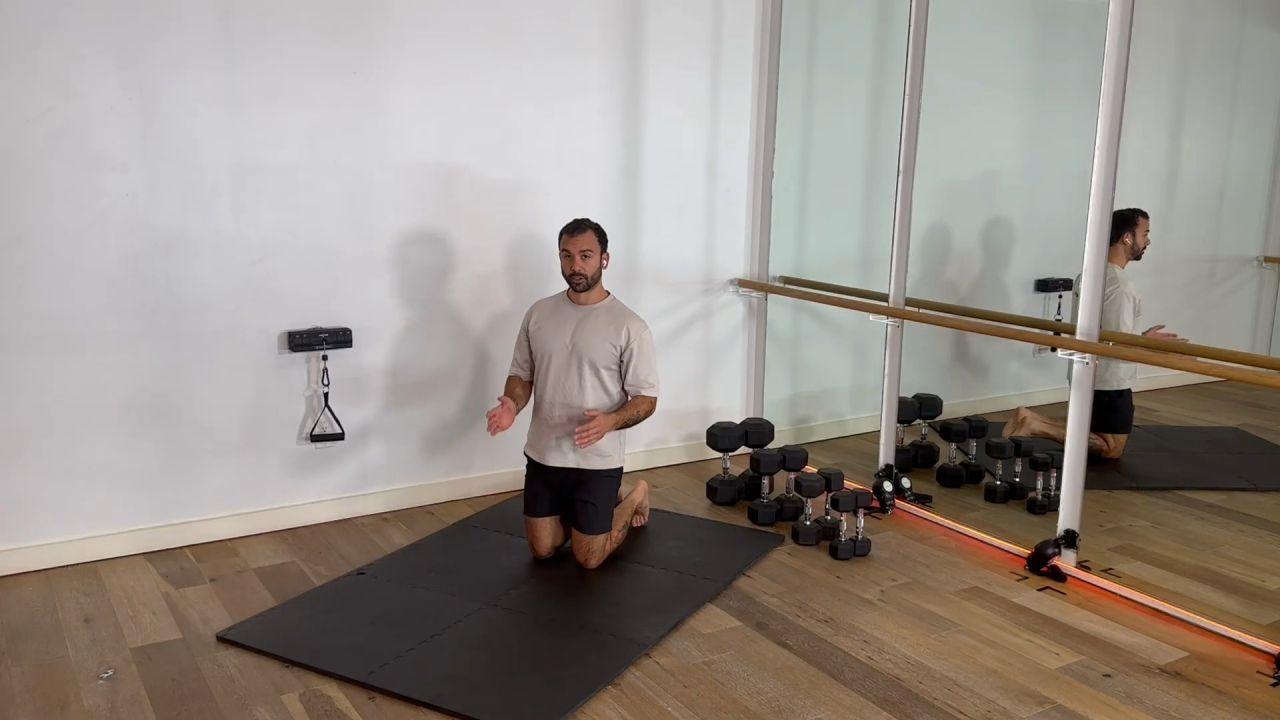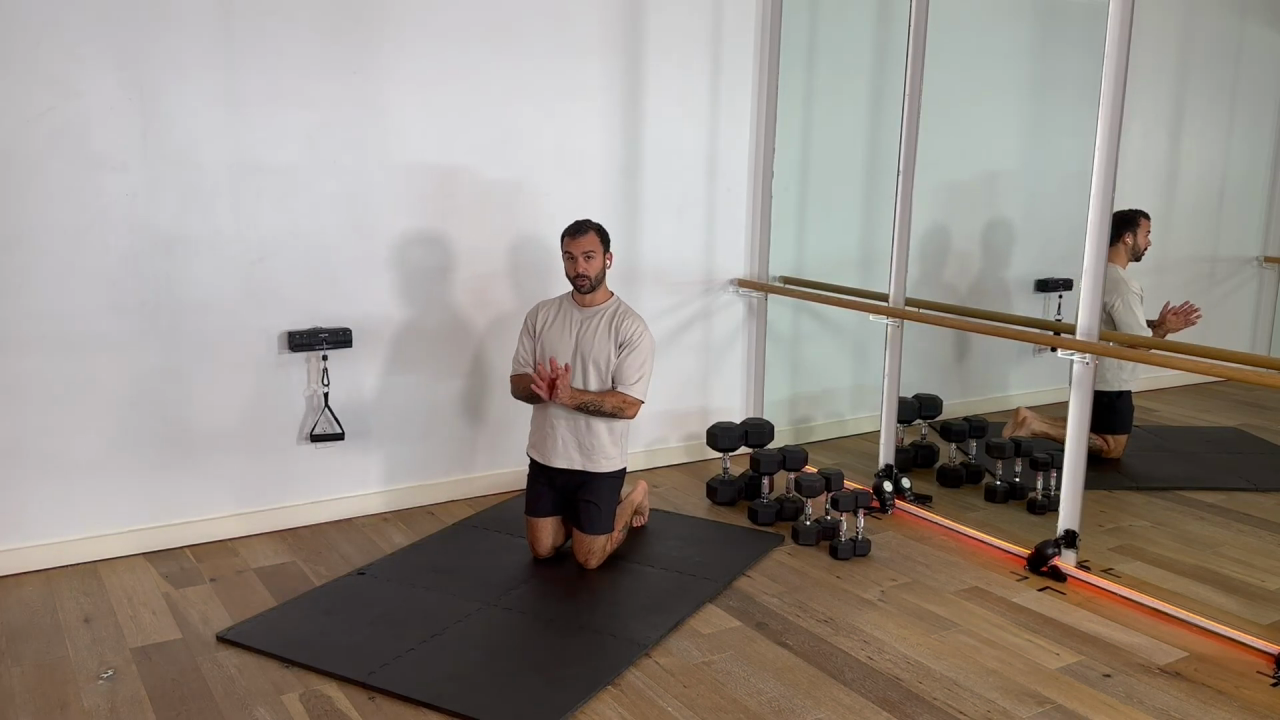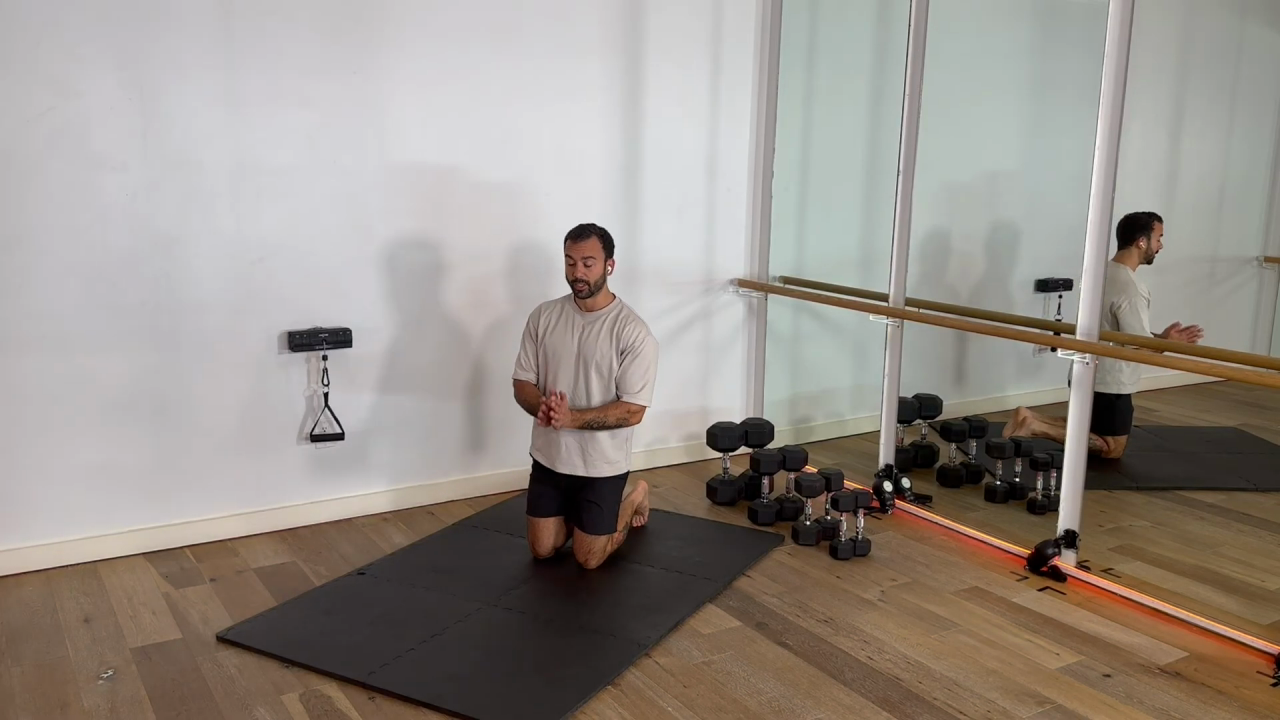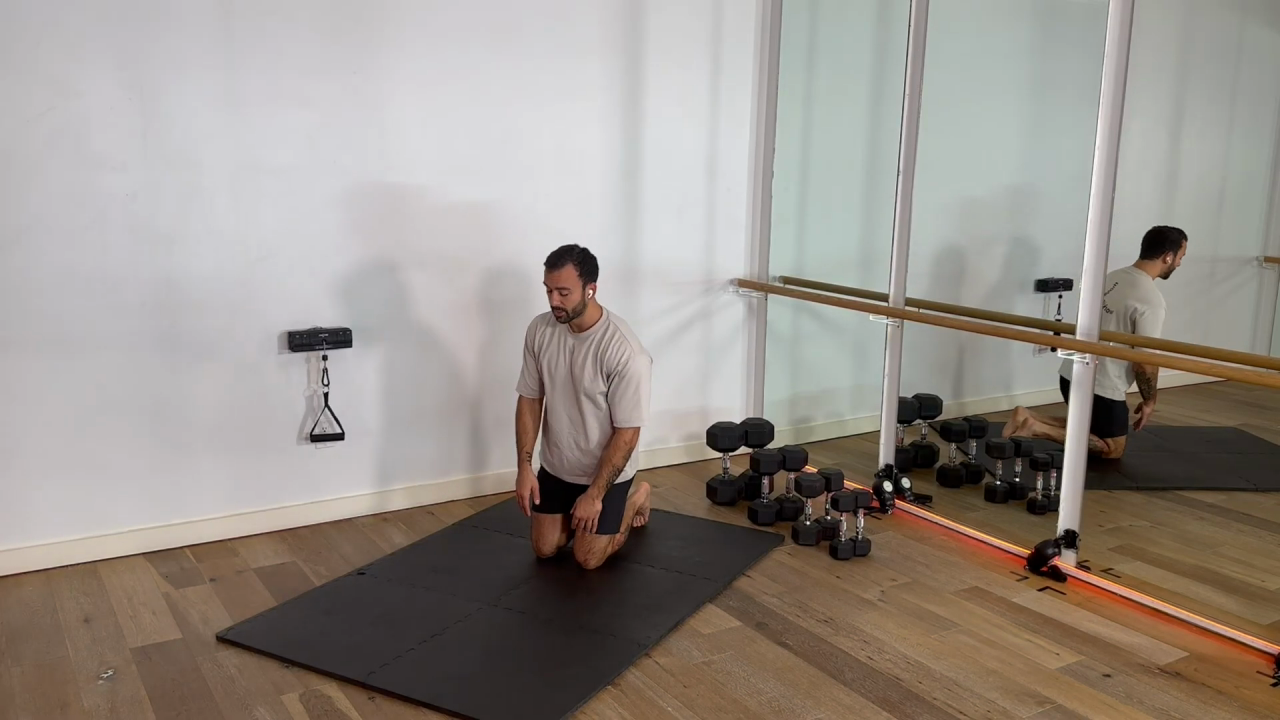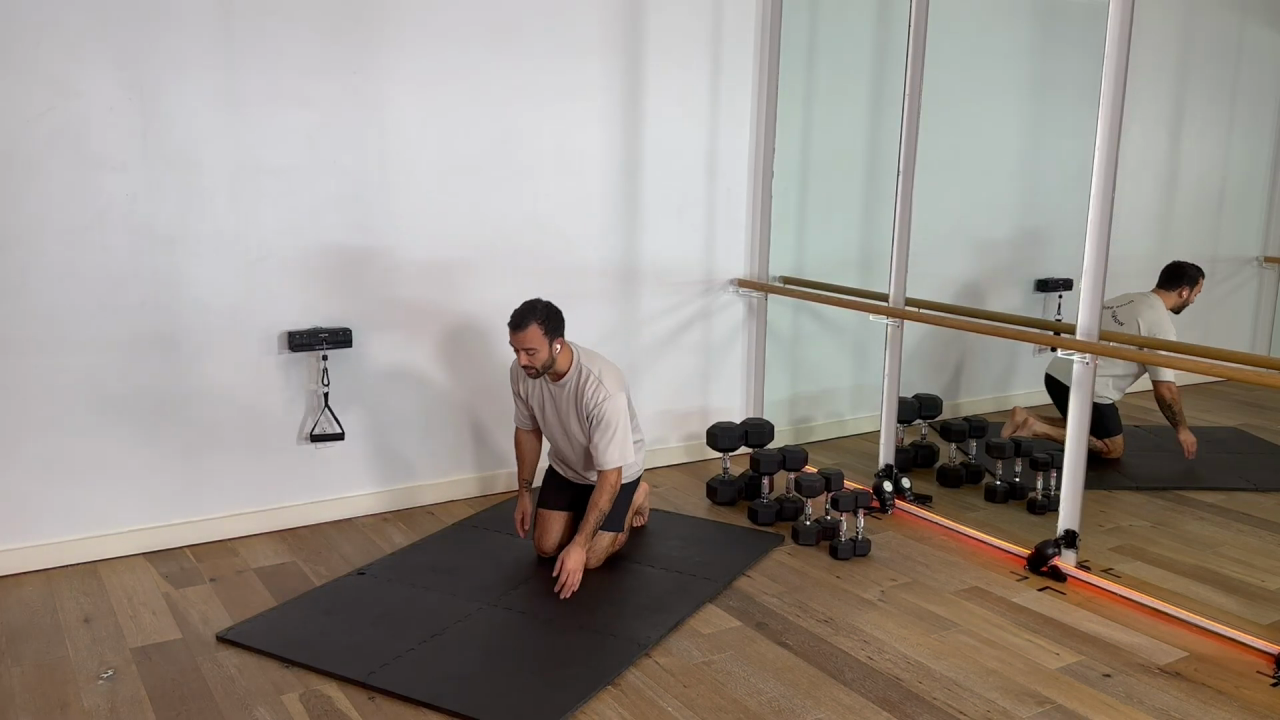
dt=0.3s
person 1, frame 1
left shoulder: (629, 326)
right shoulder: (538, 313)
left elbow: (646, 401)
right elbow: (521, 375)
left wrist: (609, 422)
right wrist: (511, 405)
left hip: (597, 461)
right hip: (543, 455)
left knee: (588, 558)
right knee: (542, 549)
left ankle: (634, 499)
right ankle: (605, 504)
person 1, frame 2
left shoulder: (630, 327)
right shoulder: (542, 314)
left elbow: (628, 405)
right elbow: (518, 380)
left wrist: (568, 395)
right wrist: (541, 388)
left hip: (599, 462)
right hip: (546, 455)
left knee: (589, 558)
right knee: (543, 550)
left ankle: (634, 497)
right ankle: (579, 512)
person 1, frame 3
left shoulder: (634, 333)
right shoulder: (543, 315)
left elbow: (632, 410)
right elbow: (522, 382)
left wrist: (573, 417)
right wrist: (542, 408)
left hip: (600, 465)
right hip: (552, 457)
left knee: (588, 558)
right knee: (542, 550)
left ankle: (634, 499)
right ankle: (577, 512)
person 1, frame 4
left shoulder: (625, 352)
right shoulder: (539, 330)
left elbow: (627, 433)
right elbow: (529, 400)
left wrist: (595, 495)
right wrist: (524, 467)
left hip: (604, 471)
right hip: (555, 466)
left knee: (588, 559)
right knee: (545, 550)
left ankle: (636, 499)
right ankle: (578, 513)
person 1, frame 5
left shoulder: (603, 389)
right shoulder: (522, 370)
left elbow: (610, 475)
right elbow: (528, 430)
left wrist: (579, 545)
right wrist: (524, 491)
left hip: (616, 468)
right hip: (566, 467)
left knee: (590, 560)
right knee: (545, 547)
left ankle: (635, 497)
person 2, frame 1
right shoulder: (1119, 285)
right hip: (1108, 382)
left knee: (1094, 433)
right knee: (1111, 450)
left ankle: (1033, 422)
right ankle: (1037, 426)
person 2, frame 2
right shoulder: (1122, 285)
right elbow: (1139, 343)
left wrist: (1158, 323)
right wrist: (1164, 328)
right hip: (1109, 383)
left knee: (1094, 433)
right knee: (1111, 449)
left ankle: (1032, 419)
right ankle: (1037, 427)
person 2, frame 3
left shoulder: (1103, 272)
right shoulder: (1130, 288)
left wrist: (1160, 337)
right wrist: (1168, 343)
right hip: (1108, 384)
left knee: (1093, 430)
right knee: (1111, 449)
left ankle: (1032, 420)
right ankle: (1035, 428)
person 2, frame 4
left shoulder: (1113, 278)
right shoulder: (1150, 299)
right elbow: (1145, 361)
right wrist: (1148, 401)
left hip: (1073, 373)
right hip: (1101, 386)
left knee: (1094, 432)
right knee: (1112, 449)
left ankle: (1031, 419)
right ankle: (1036, 428)
person 2, frame 5
left shoulder: (1127, 300)
right shoulder: (1161, 325)
right elbow: (1164, 389)
right wrist: (1182, 429)
left knee: (1087, 431)
right knee: (1112, 449)
left ankle: (1032, 421)
right ankle: (1036, 426)
